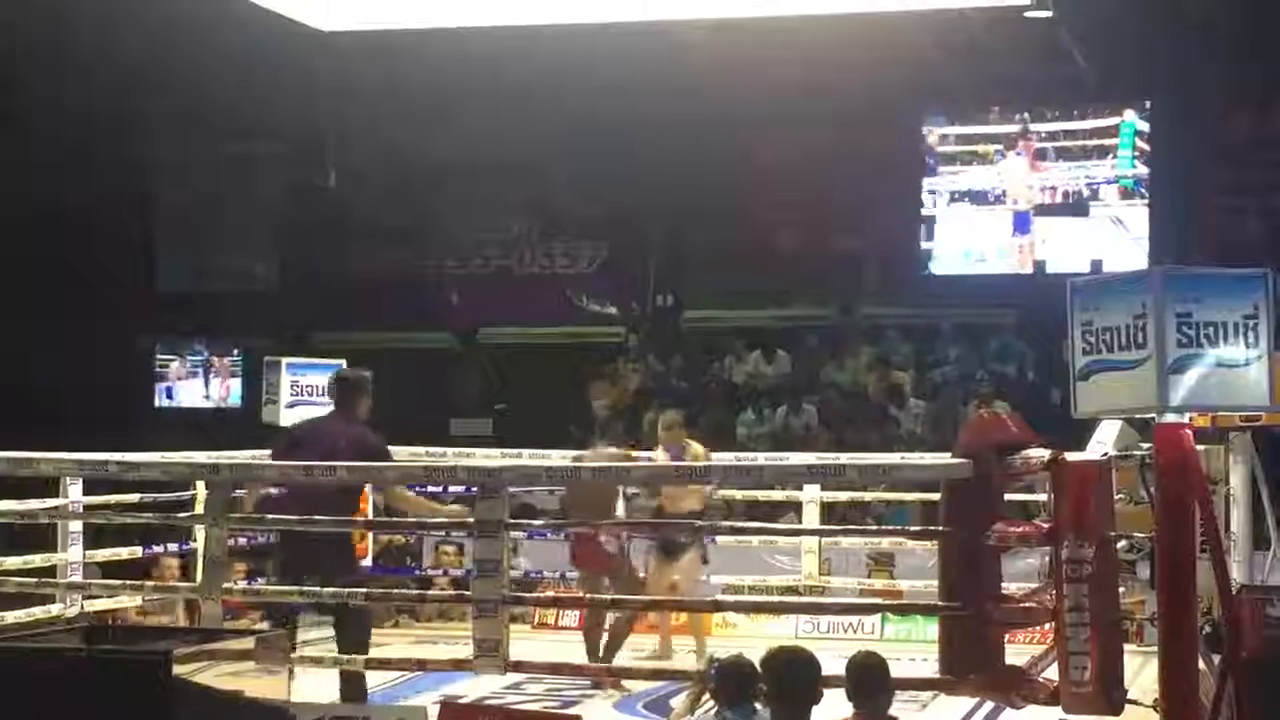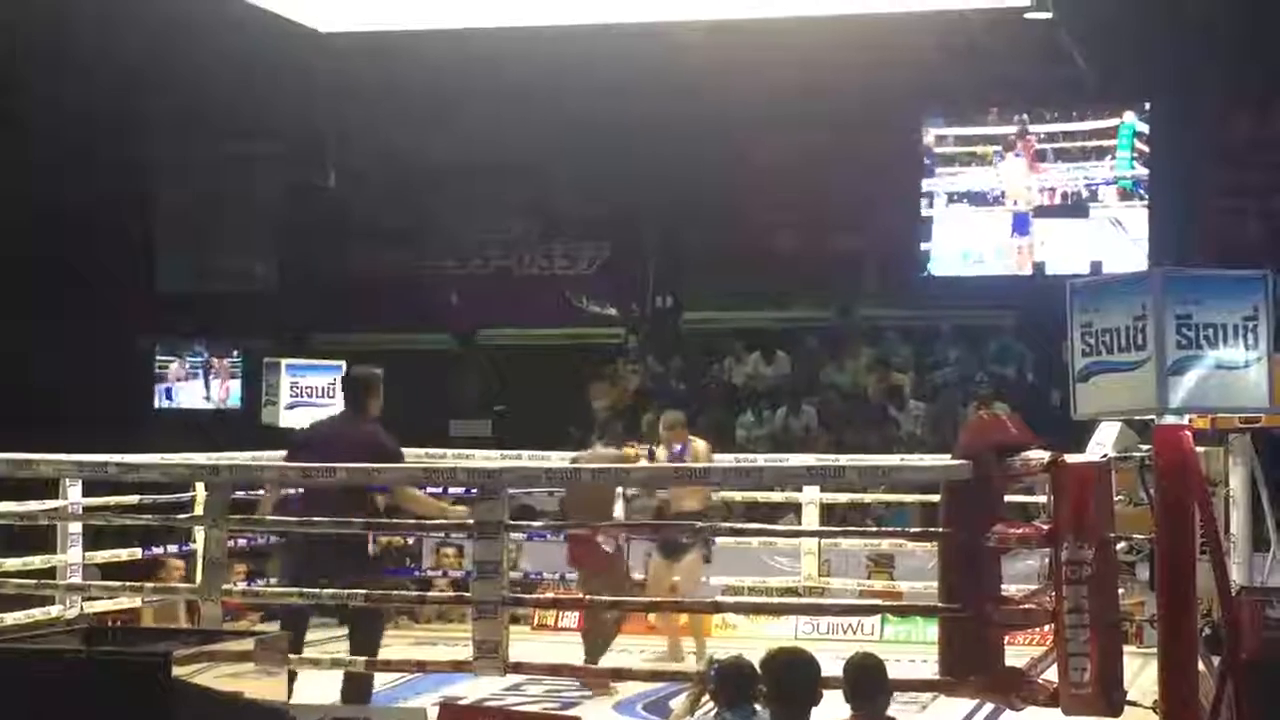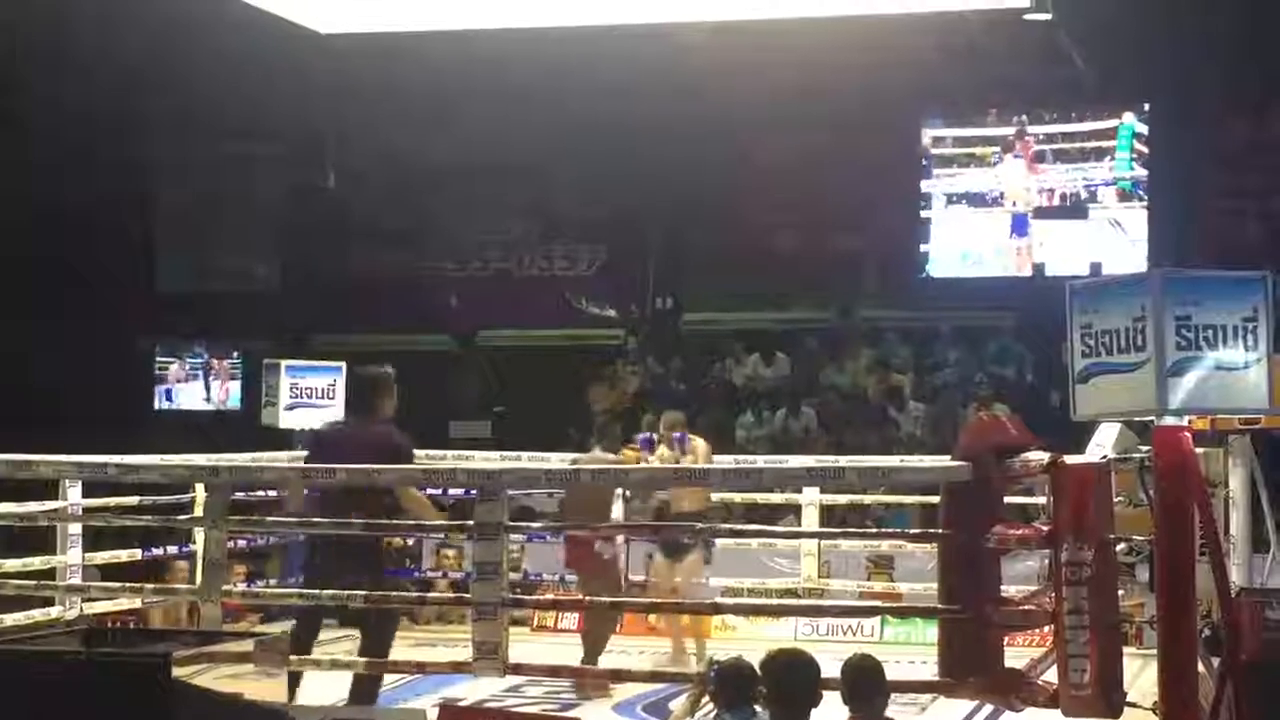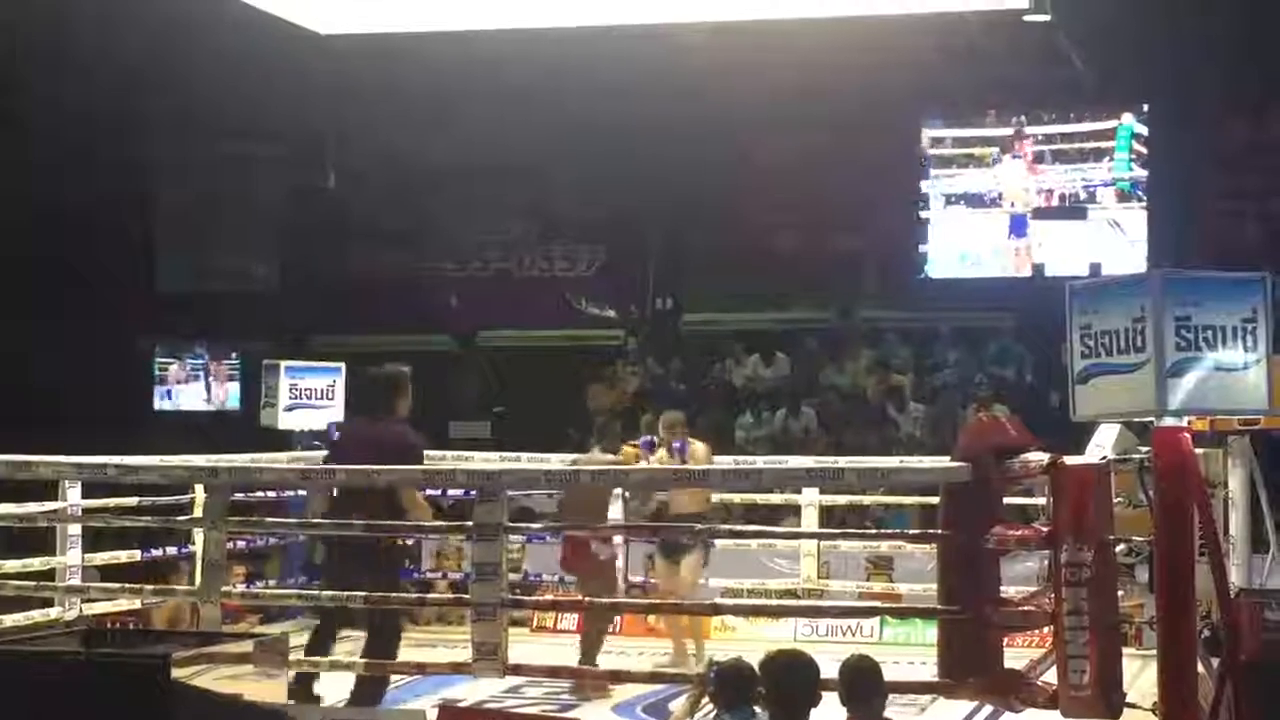
dt=0.1s
person 1, frame 1
left shoulder: (301, 430)
right shoulder: (367, 441)
right elbow: (395, 496)
right wrist: (446, 511)
left hip: (291, 528)
right hip: (331, 536)
left knee: (284, 616)
right knee: (353, 619)
right ankle: (353, 697)
person 1, frame 2
left shoulder: (314, 432)
right shoulder: (379, 441)
right elbow: (403, 496)
left wrist: (262, 518)
right wrist: (450, 512)
left hip: (306, 533)
right hip: (346, 539)
left knee: (295, 617)
right knee: (367, 620)
right ankle: (355, 698)
person 1, frame 3
left shoulder: (329, 433)
right shoulder: (392, 440)
left elbow: (301, 483)
right elbow: (407, 497)
right wrist: (444, 523)
left hip: (325, 536)
right hip: (364, 540)
left knee: (308, 618)
right knee: (379, 623)
left ankle: (286, 690)
right ankle: (361, 700)
person 1, frame 4
left shoulder: (348, 432)
right shoulder: (406, 440)
right elbow: (408, 499)
left hip: (339, 535)
right hip: (377, 542)
left knee: (331, 618)
right knee: (386, 626)
left ankle: (302, 688)
right ankle: (363, 701)
person 2, frame 1
left shoulder: (579, 459)
right shoulder: (621, 458)
left elbow: (565, 504)
left hip: (580, 539)
right hip: (604, 539)
left knee: (595, 605)
left ankle: (594, 667)
right ankle: (605, 665)
person 2, frame 2
left shoulder: (577, 460)
right shoulder: (619, 458)
left elbow: (565, 505)
left hip: (577, 540)
right hip: (601, 539)
left knee: (593, 606)
left ankle: (591, 668)
right ankle: (592, 668)
person 2, frame 3
left shoulder: (576, 462)
right shoulder: (617, 462)
left elbow: (564, 506)
left hip: (575, 542)
right hip: (598, 543)
left knee: (594, 610)
right knee: (608, 613)
left ankle: (590, 671)
right ankle: (586, 676)
person 2, frame 4
left shoulder: (576, 463)
right shoulder: (616, 462)
left elbow: (563, 507)
left hip: (573, 542)
right hip: (595, 543)
left knee: (593, 611)
right knee: (602, 613)
right ankle: (584, 677)
person 3, frame 1
left shoulder: (698, 452)
right shoulder: (660, 452)
left elbow: (707, 490)
left hip: (692, 523)
right hip: (667, 522)
left knee: (686, 591)
right knee: (654, 588)
left ankle: (701, 652)
right ankle: (665, 645)
person 3, frame 2
left shoulder: (700, 448)
right shoulder: (662, 450)
left elbow: (708, 485)
left hip: (693, 523)
right hip: (669, 521)
left knee: (687, 591)
right knee: (655, 588)
left ankle: (701, 654)
right ankle: (674, 647)
person 3, frame 3
left shoulder: (699, 446)
right shoulder: (662, 449)
left wrist: (685, 457)
right wrist: (645, 456)
left hip: (695, 522)
right hip: (670, 521)
left knee: (688, 592)
right knee: (661, 590)
left ankle: (701, 654)
right ankle: (678, 651)
person 3, frame 4
left shoulder: (699, 450)
right shoulder: (663, 452)
left elbow: (708, 486)
left wrist: (686, 465)
right wrist: (647, 458)
left hip: (694, 523)
right hip: (669, 522)
left knee: (686, 591)
right knee: (665, 592)
left ankle: (700, 654)
right ankle: (679, 652)
